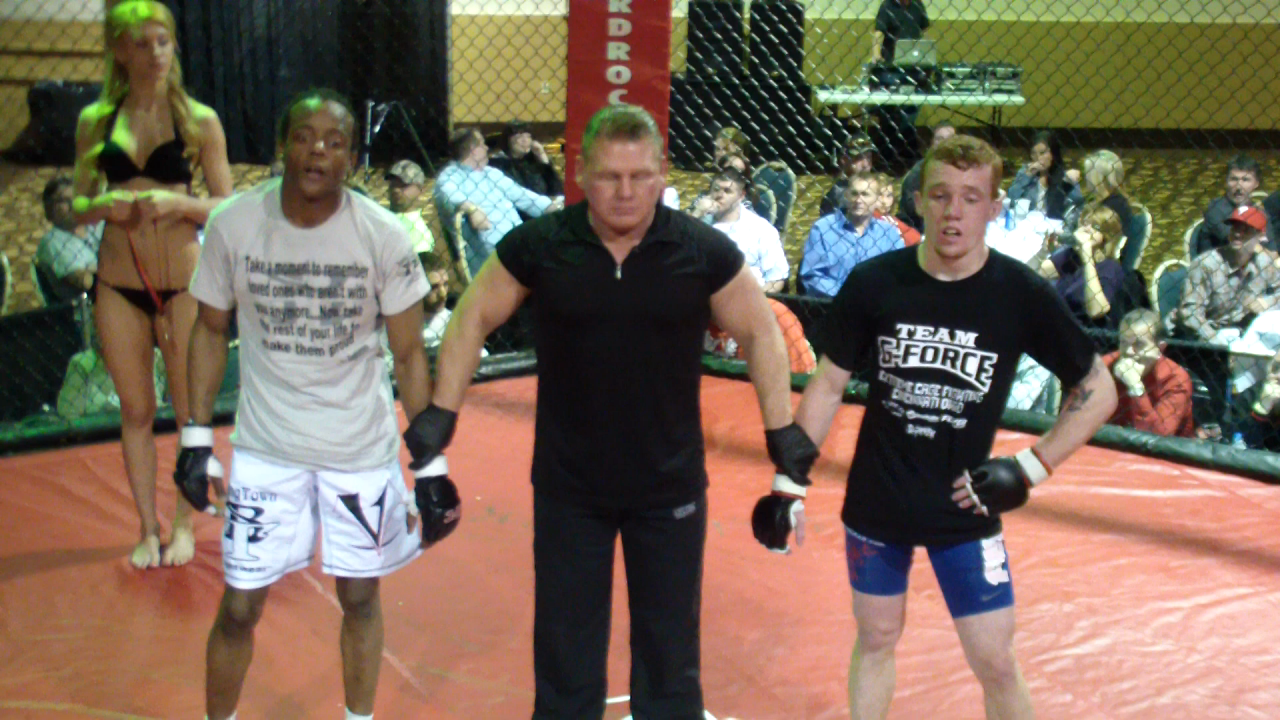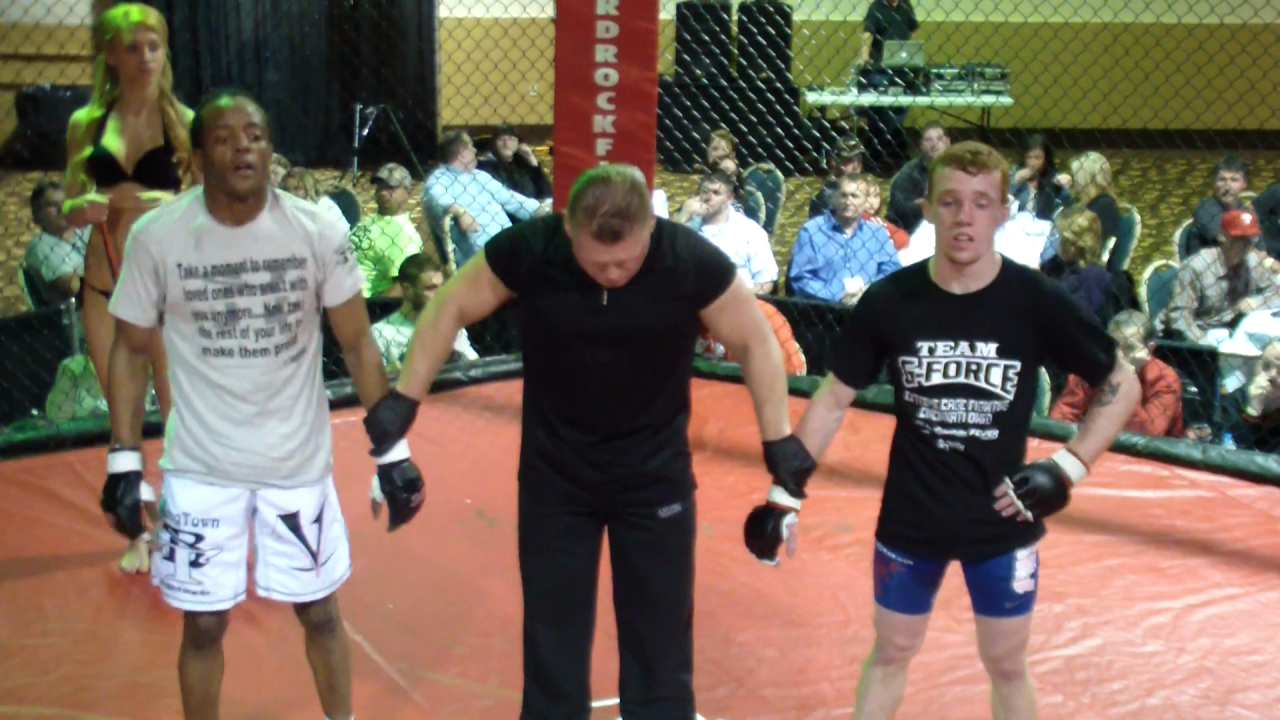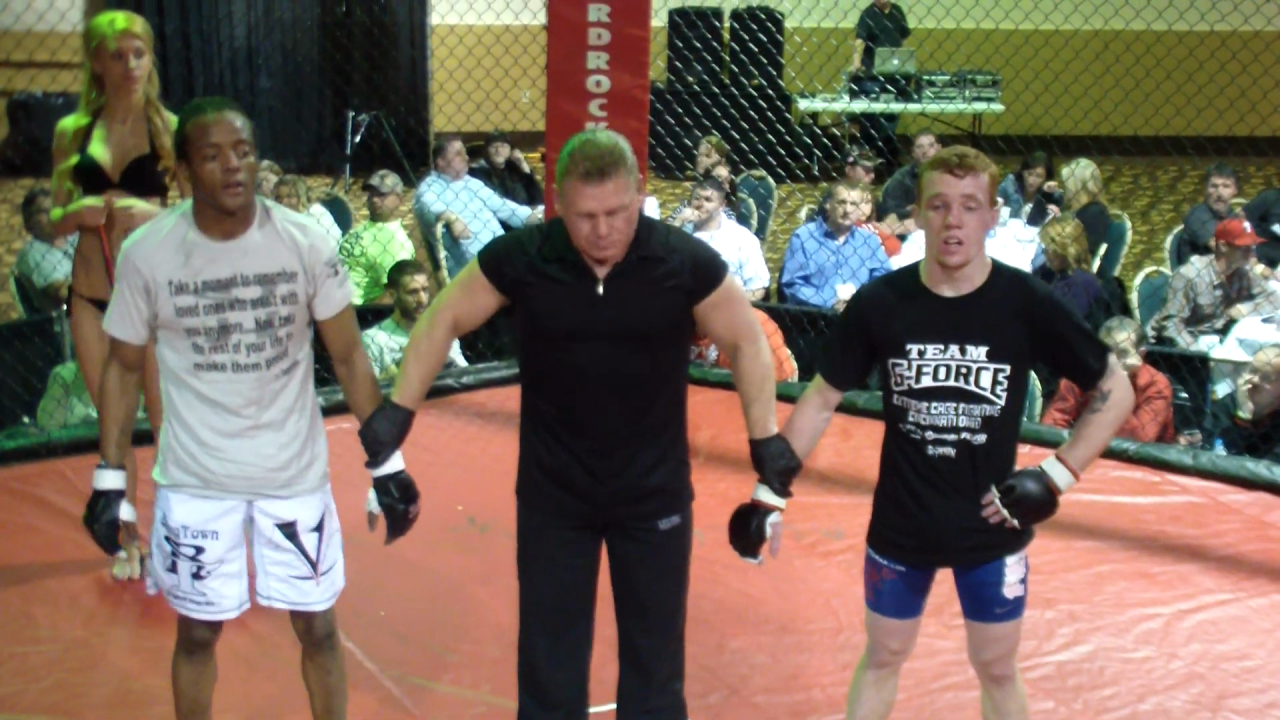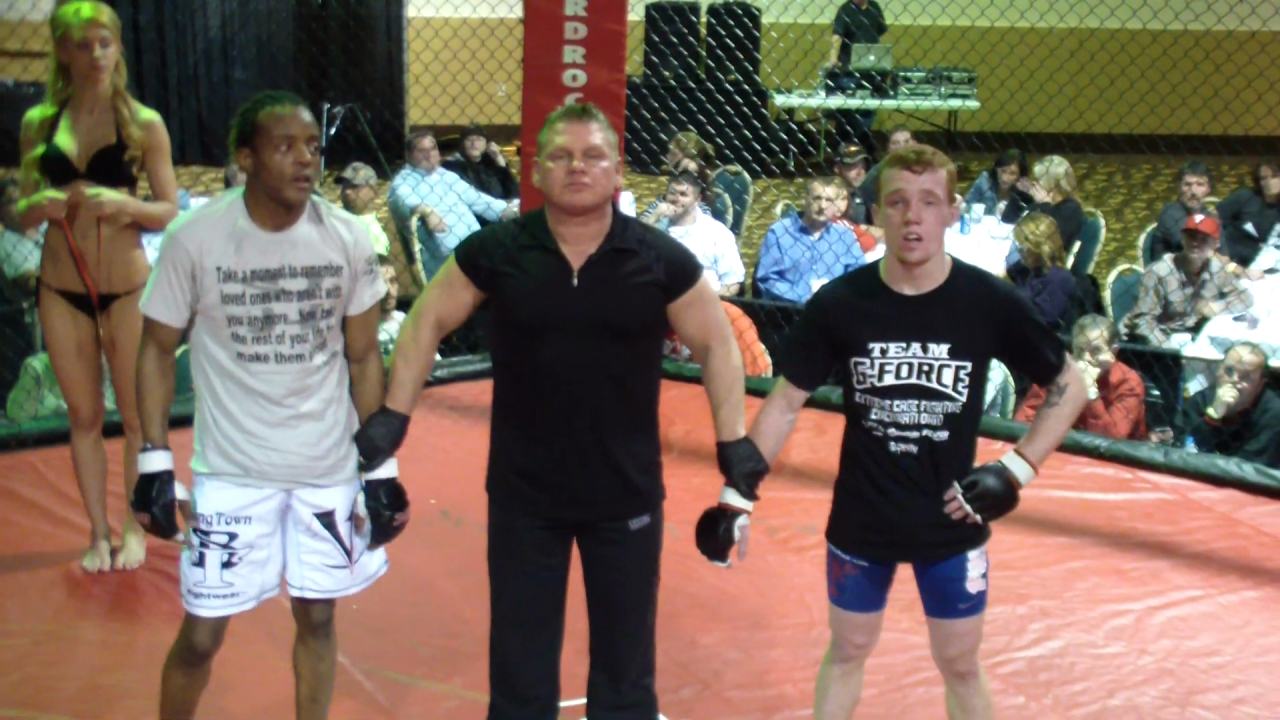
dt=0.7s
person 1, frame 1
left shoulder: (384, 236)
right shoulder: (232, 223)
left elbow: (410, 354)
right elbow: (210, 330)
right wrist: (196, 438)
left hip: (360, 447)
right hip: (265, 446)
left knee: (359, 596)
right knee: (239, 607)
person 1, frame 2
left shoulder: (317, 230)
right shoulder: (155, 236)
left elbow: (357, 343)
right elbow: (131, 350)
left wrist: (391, 449)
right wrist: (123, 462)
left hip: (298, 462)
right hip: (200, 468)
left knee: (318, 611)
right knee: (203, 624)
person 1, frame 3
left shoulder: (306, 241)
right shoulder: (147, 252)
left elbow: (349, 356)
right elbow: (123, 367)
left wrist: (386, 461)
right wrist: (110, 477)
left hip: (296, 472)
right hip: (196, 479)
left knee: (317, 628)
right knee: (198, 631)
person 1, frame 4
left shoulder: (348, 238)
right shoulder: (193, 238)
left elbow: (365, 357)
right elbow: (158, 350)
left wrist: (381, 467)
right wrist: (154, 463)
left hip: (328, 467)
right hip: (231, 468)
left knee: (317, 618)
right knee: (201, 635)
person 2, frame 1
left shoulder: (704, 250)
right shoulder: (537, 245)
left elbow: (760, 334)
right elbow: (471, 320)
left wrist: (781, 430)
right wrist: (442, 414)
left hip: (670, 481)
right hip: (569, 484)
left knee: (670, 643)
right knee: (566, 642)
person 2, frame 2
left shoulder: (693, 260)
right shoulder: (526, 249)
left elbow: (756, 343)
right elbow: (448, 311)
left wrist: (779, 442)
right wrist: (404, 401)
left hip: (657, 477)
right hip: (554, 477)
left knee: (660, 638)
right knee: (551, 638)
person 2, frame 3
left shoulder: (687, 261)
right shoulder: (519, 256)
left elbow: (747, 344)
right elbow: (442, 322)
left wrist: (765, 440)
right wrist: (399, 411)
left hip: (655, 492)
right hip: (553, 492)
left knee: (654, 649)
right knee: (549, 653)
person 2, frame 4
left shoulder: (662, 259)
right shoulder: (493, 251)
left elbow: (716, 345)
right elbow: (426, 324)
left wrist: (733, 443)
right wrist: (392, 417)
left hip: (628, 492)
right hip: (522, 492)
left knee: (625, 648)
right knee: (520, 650)
person 3, frame 1
left shoulder: (1023, 294)
right shoulder: (872, 282)
left elbow: (1098, 389)
right elbow: (828, 385)
left wrist: (1031, 467)
right wrist: (790, 482)
left hip: (966, 508)
right hip: (875, 502)
left knee: (995, 663)
right knee: (875, 640)
person 3, frame 2
left shoulder: (1037, 300)
right shoulder: (888, 300)
left elbow: (1121, 385)
right elbow: (833, 399)
left wrist: (1067, 468)
right wrist: (787, 493)
left hip: (1001, 521)
right hip: (909, 518)
left knee: (1006, 664)
right knee: (891, 653)
person 3, frame 3
left shoulder: (1029, 303)
right shoulder: (878, 303)
left elbow: (1115, 391)
right elbow: (821, 400)
left wrist: (1056, 476)
right wrist: (771, 493)
left hip: (991, 528)
right hip: (899, 523)
left knee: (996, 669)
right knee: (882, 657)
person 3, frame 4
left shoulder: (989, 301)
right shoulder: (838, 302)
left elbow: (1069, 386)
right elbow: (786, 402)
left wrist: (1016, 470)
right wrist: (739, 495)
left hip: (951, 522)
right hip: (859, 519)
left knee: (960, 664)
right knee: (847, 651)
person 4, frame 1
left shoulder: (199, 119)
right shoulder: (95, 120)
left elbow: (227, 207)
right elbow: (78, 205)
left wrist: (178, 202)
right wrist: (103, 205)
left hip: (183, 282)
right hip: (117, 284)
left knee: (189, 409)
right knee: (135, 411)
left ankle: (184, 524)
right ankle: (148, 529)
person 4, frame 2
left shoulder: (186, 123)
right shoulder: (84, 123)
right elbow: (68, 207)
left wrist: (170, 204)
right wrist: (83, 208)
right hip: (104, 287)
left knee: (176, 411)
right ankle: (135, 533)
person 4, frame 3
left shoulder: (172, 131)
right shoulder: (71, 131)
right elbow: (54, 221)
left wrist: (150, 213)
right wrist: (77, 213)
right hip: (91, 295)
left knee: (165, 422)
right ankle: (124, 540)
person 4, frame 4
left shoulder: (143, 122)
right shoulder: (38, 122)
left elbow: (171, 212)
right elbow: (21, 213)
left wrist: (123, 203)
right wrist: (39, 205)
left hip: (126, 285)
right hip: (61, 287)
left knee: (135, 414)
right knee: (83, 416)
left ankle: (134, 529)
right ankle: (98, 533)
